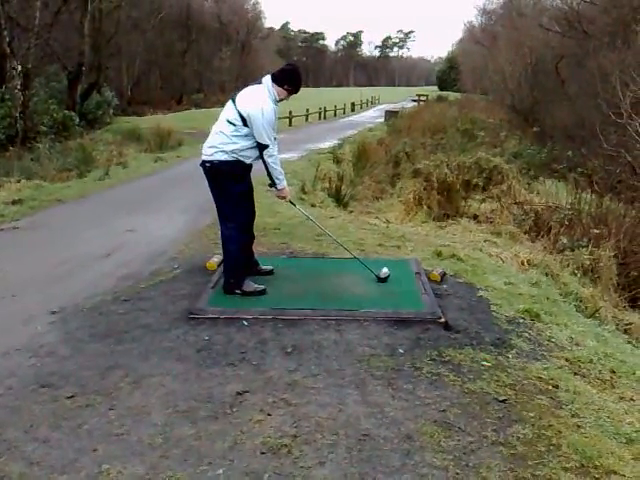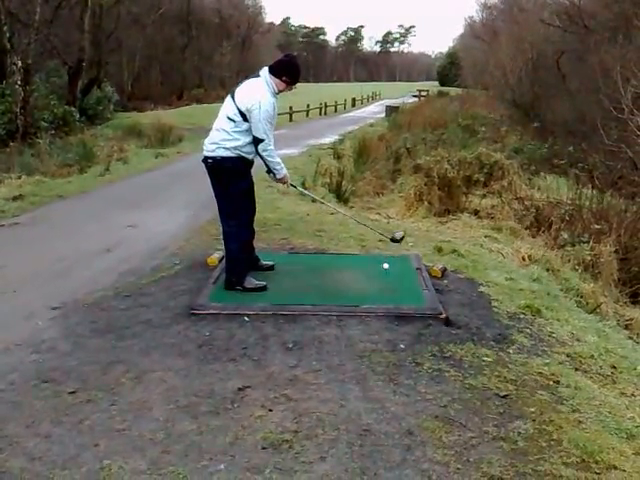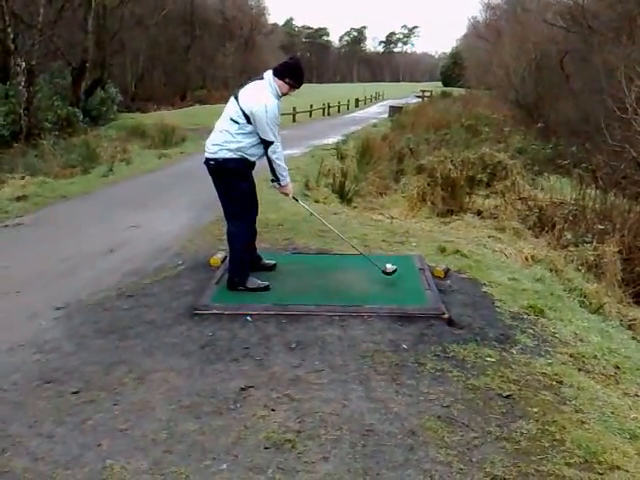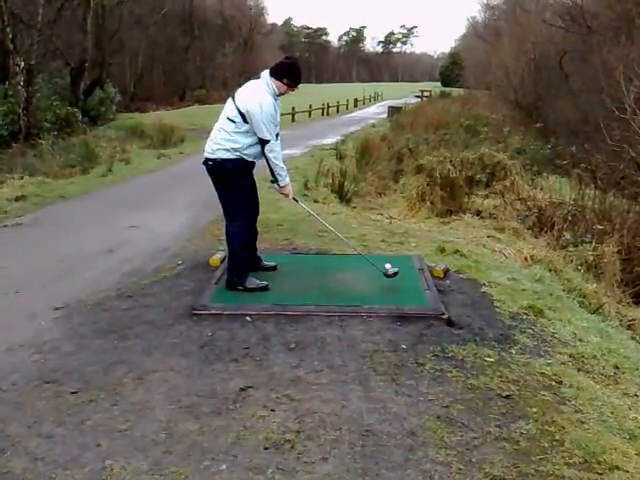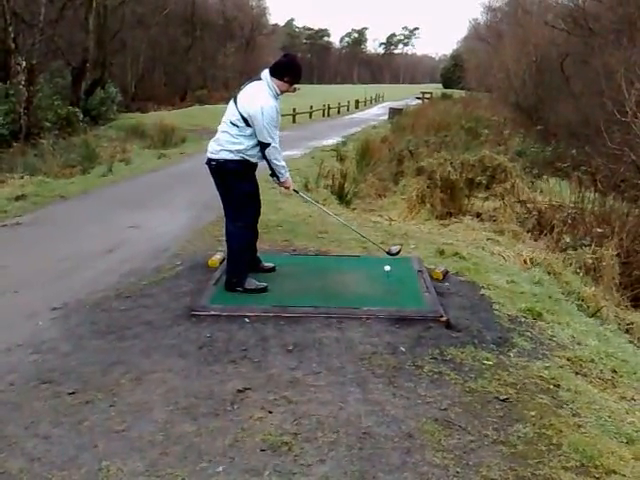
dt=0.5s
person 1, frame 1
left shoulder: (258, 92)
right shoulder: (263, 105)
left elbow: (266, 144)
right elbow: (267, 149)
left wrist: (276, 180)
right wrist: (280, 183)
left hip: (228, 160)
right hip: (224, 163)
left knee: (245, 216)
right knee: (235, 220)
left ankle: (247, 263)
right ankle: (234, 280)
person 1, frame 2
left shoulder: (257, 85)
right shoulder: (262, 98)
left elbow: (261, 138)
right elbow: (263, 143)
left wrist: (275, 168)
right wrist: (280, 171)
left hip: (229, 156)
right hip: (226, 159)
left knee: (246, 212)
right knee: (236, 217)
left ankle: (248, 259)
right ankle: (236, 277)
person 1, frame 3
left shoulder: (262, 87)
right shoulder: (266, 101)
left elbow: (271, 141)
right elbow: (271, 145)
left wrist: (278, 175)
right wrist: (284, 180)
left hip: (232, 157)
right hip: (227, 160)
left knee: (248, 212)
right knee: (240, 217)
left ankle: (250, 259)
right ankle: (238, 277)
person 1, frame 4
left shoulder: (262, 89)
right shoulder: (262, 101)
left elbow: (273, 138)
right elbow: (268, 145)
left wrist: (278, 176)
right wrist: (283, 180)
left hip: (234, 158)
right hip: (226, 160)
left knee: (250, 211)
right knee: (239, 217)
left ankle: (250, 259)
right ankle: (238, 277)
person 1, frame 5
left shoulder: (260, 87)
right shoulder: (264, 102)
left elbow: (268, 139)
right elbow: (268, 145)
left wrist: (279, 171)
right wrist: (283, 175)
left hip: (235, 159)
right hip: (229, 162)
left knee: (251, 212)
right knee: (240, 218)
left ankle: (249, 260)
right ankle: (236, 278)
